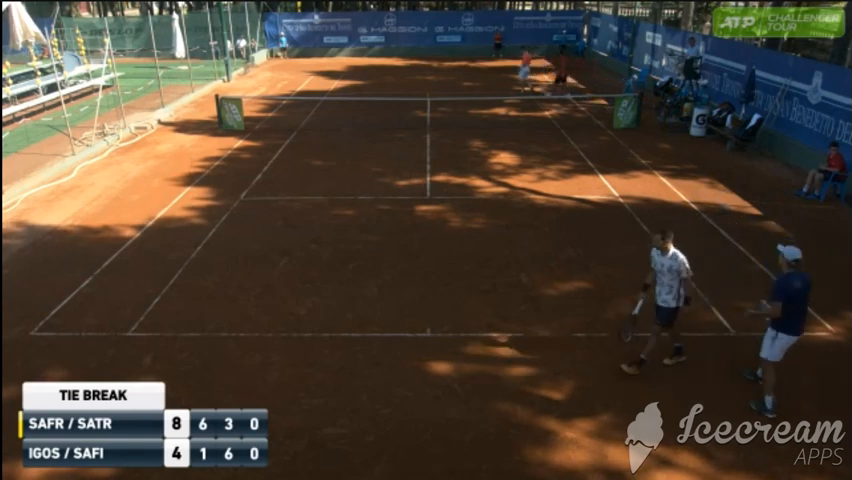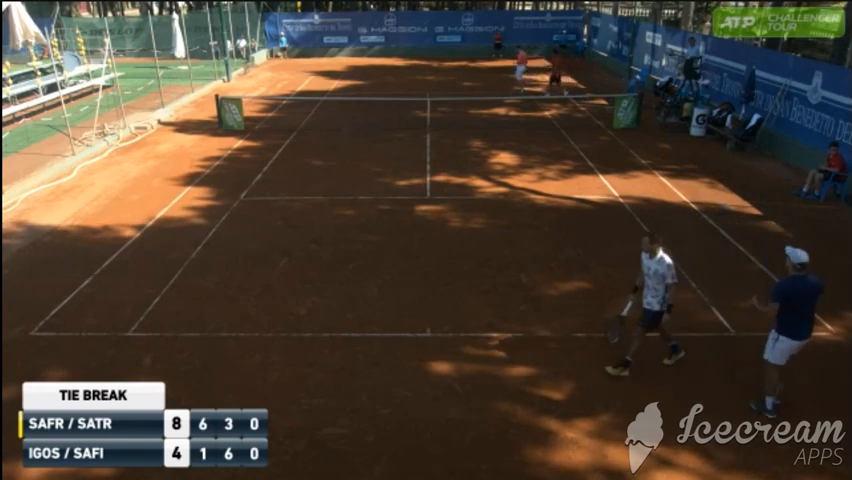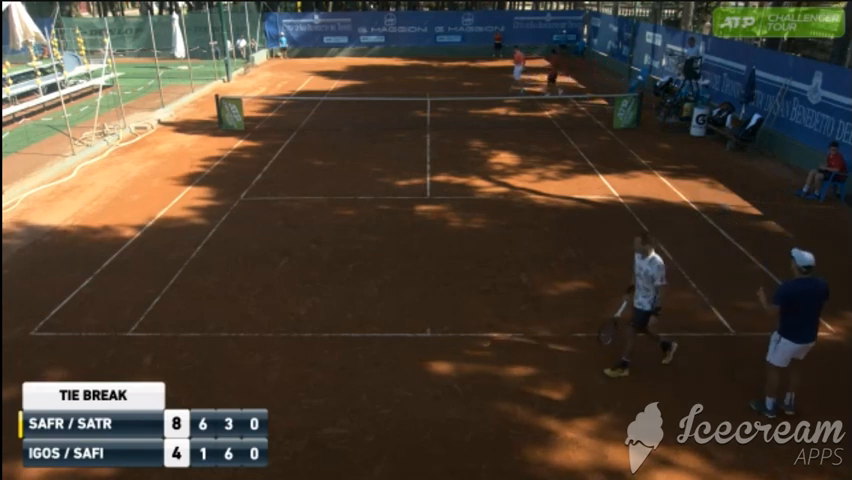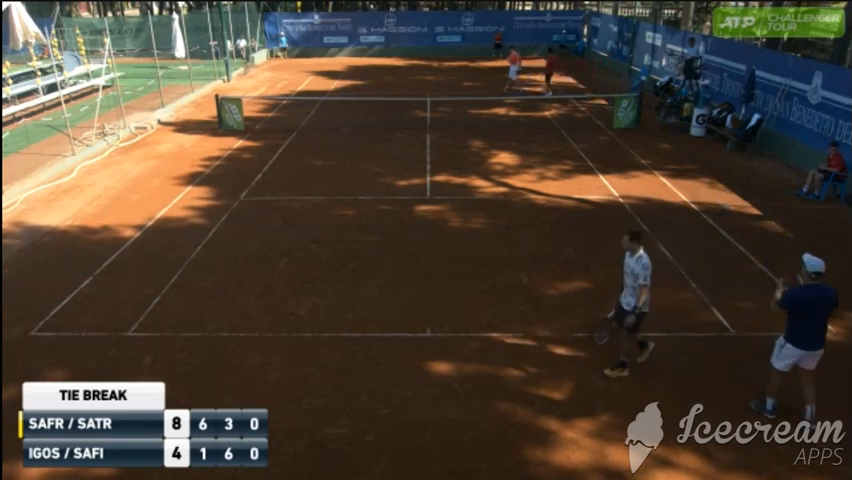
dt=0.1s
person 1, frame 1
left shoulder: (782, 283)
right shoulder: (803, 278)
left elbow: (775, 312)
left wrist: (756, 312)
right wrist: (768, 306)
left hip: (783, 330)
right hip: (796, 328)
left knee: (768, 364)
right knee: (767, 353)
left ankle: (768, 406)
right ankle: (759, 375)
person 1, frame 2
left shoulder: (784, 285)
right shoulder: (816, 283)
left elbow: (772, 311)
right elbow: (806, 303)
left wrist: (757, 305)
left hip: (786, 334)
right hip: (805, 333)
left knee: (771, 367)
right knee: (781, 361)
left ankle: (768, 406)
right ankle: (776, 394)
person 1, frame 3
left shoulder: (787, 288)
right shoulder: (822, 286)
left elbow: (772, 311)
right elbow: (816, 305)
left wrist: (762, 299)
left hip: (788, 337)
right hip: (809, 337)
left knee: (773, 368)
right knee: (794, 366)
left ankle: (769, 406)
right ankle: (789, 403)
person 1, frame 4
left shoulder: (793, 293)
right shoulder: (831, 293)
left elbow: (777, 307)
right elbow: (830, 312)
left wrist: (779, 290)
left hip: (794, 343)
right hip: (817, 344)
left knee: (776, 372)
right knee: (807, 376)
left ankle: (769, 407)
right ankle: (810, 416)
person 2, frame 1
left shoulder: (679, 259)
right shoulder: (655, 252)
left elbow: (686, 281)
left wrist: (686, 302)
right wrist: (645, 289)
left hip: (671, 302)
right hip: (661, 298)
left knee: (655, 332)
right knee: (669, 326)
left ankle: (640, 363)
right ankle: (679, 352)
person 2, frame 2
left shoulder: (666, 263)
right shoulder: (645, 255)
left elbow: (671, 288)
left wrist: (668, 310)
right wrist: (634, 291)
left hip: (657, 305)
right hip: (647, 301)
left knee: (638, 333)
right knee: (658, 327)
left ankle: (624, 365)
right ankle: (676, 350)
person 2, frame 3
left shoulder: (656, 264)
right shoulder: (638, 255)
left elbow: (660, 290)
left wrist: (655, 313)
right wrist: (629, 291)
left hip: (648, 305)
right hip: (638, 301)
left knee: (631, 333)
right knee: (643, 330)
left ankle: (623, 366)
right ankle: (667, 346)
person 2, frame 4
left shoulder: (643, 263)
right shoulder: (629, 254)
left elbow: (644, 290)
left wrist: (633, 313)
right wrist: (622, 291)
left hip: (636, 306)
right hip: (625, 300)
left knee: (625, 335)
right knee: (616, 326)
left ankle: (622, 366)
right ankle: (644, 345)
